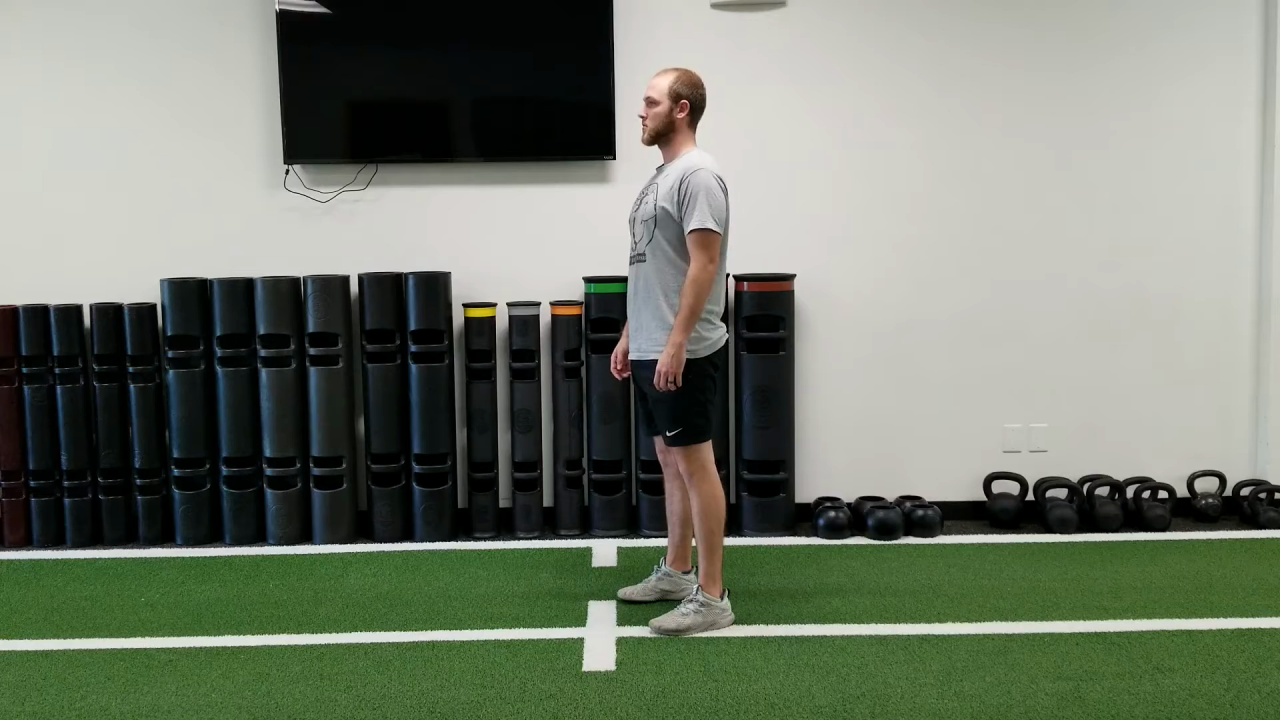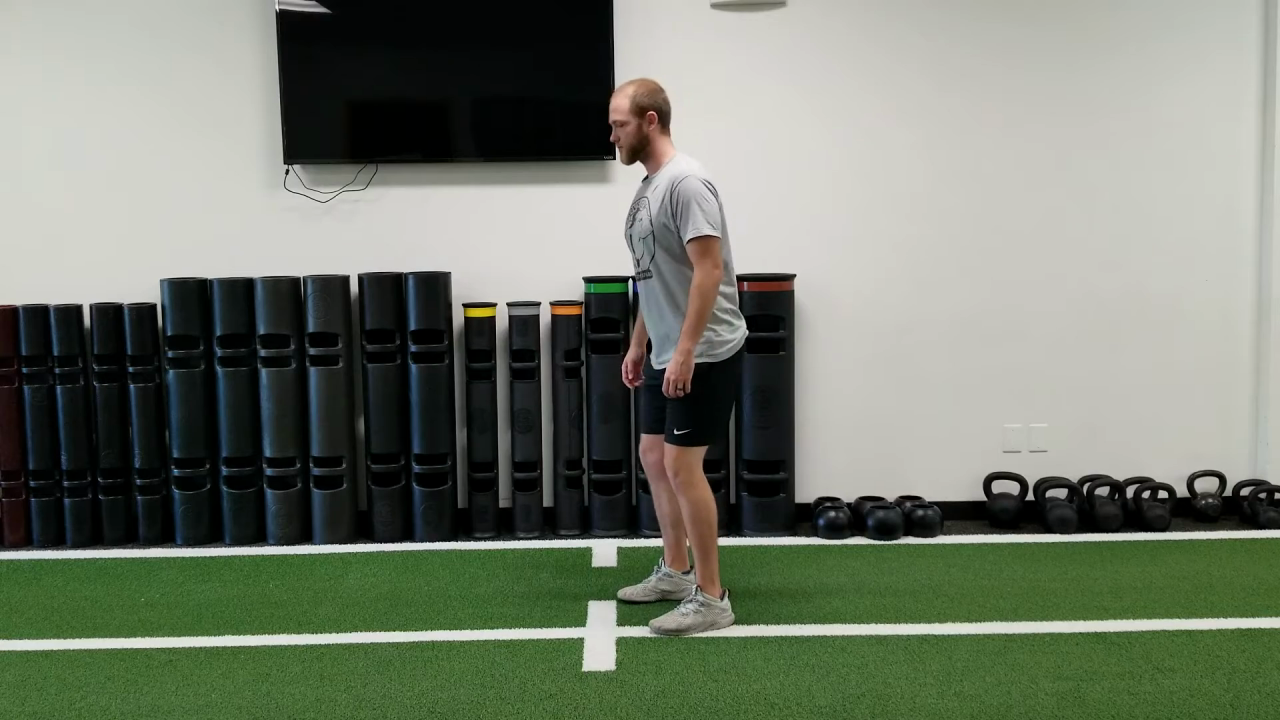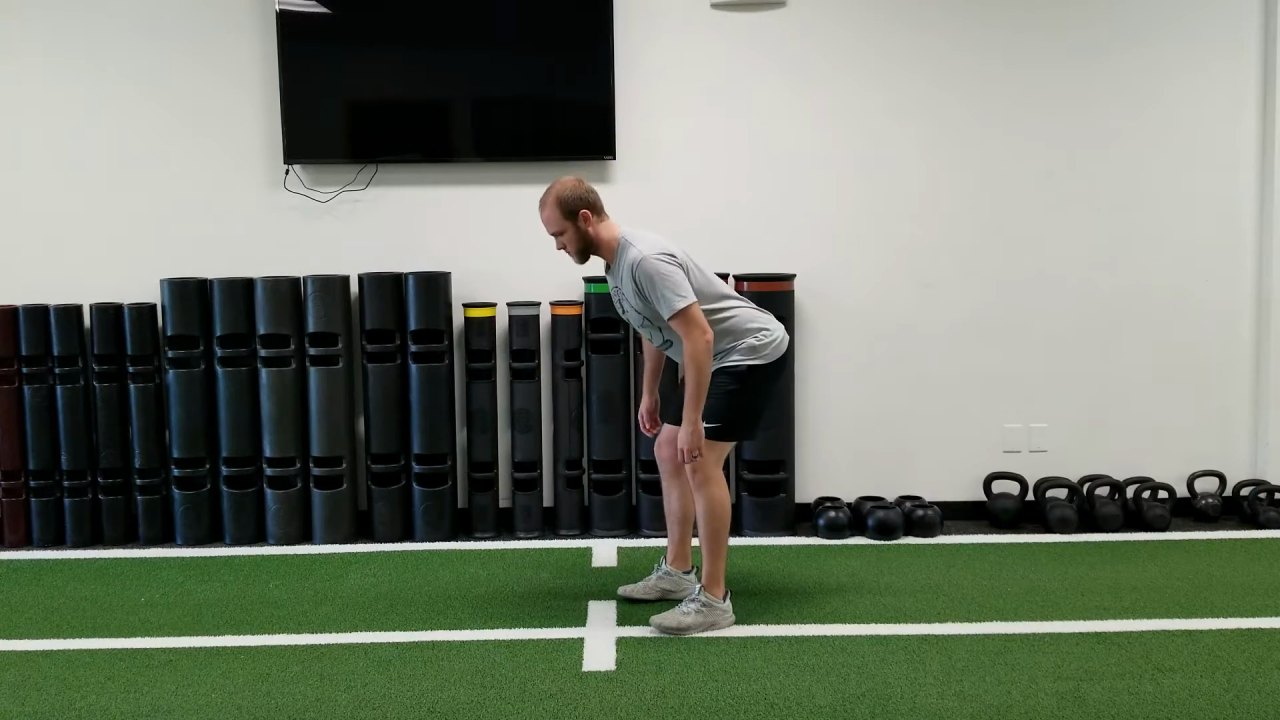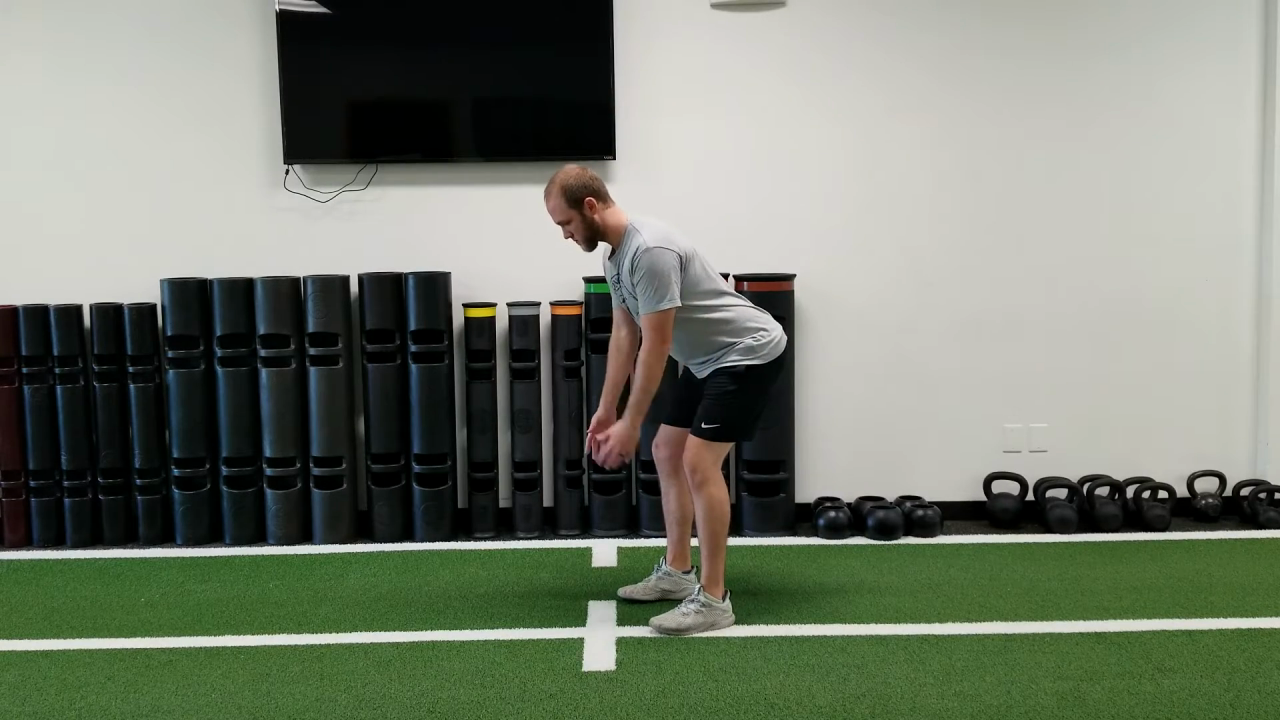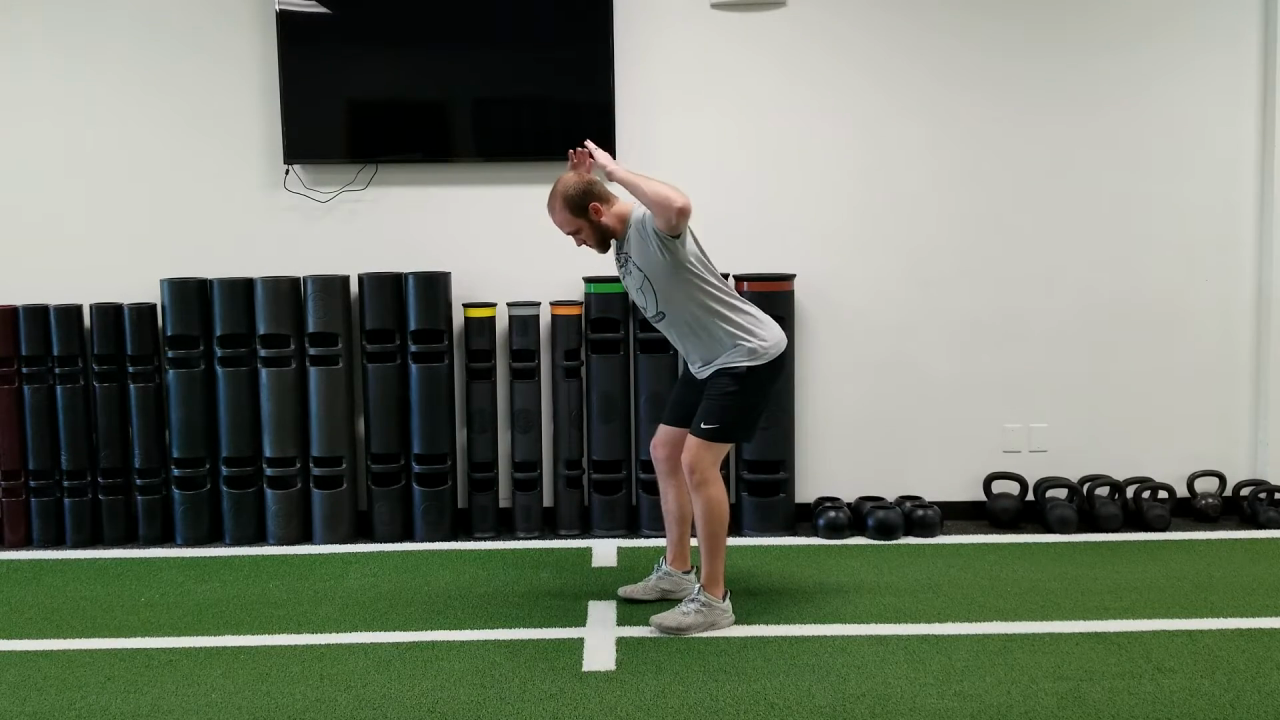
dt=1s
person 1, frame 1
left shoulder: (697, 174)
right shoulder: (663, 176)
left elbow: (703, 265)
left wrist: (676, 344)
right wrist: (629, 337)
left hip: (682, 353)
right hip: (651, 351)
left knee: (694, 466)
right knee: (670, 464)
left ankle: (711, 596)
right ankle: (675, 571)
person 1, frame 2
left shoulder: (685, 182)
right shoulder: (650, 186)
left elbow: (708, 270)
left wrist: (686, 351)
right wrist: (637, 345)
left hip: (702, 355)
right hip: (665, 354)
left knee: (681, 466)
right knee: (653, 457)
left ankle: (710, 597)
right ankle: (675, 572)
person 1, frame 3
left shoulder: (644, 260)
right shoulder: (618, 262)
left elbow: (699, 337)
right elbow: (655, 329)
left wrist: (692, 421)
right wrist: (651, 394)
left hip: (752, 352)
right hip: (719, 355)
left knee: (699, 462)
right knee: (668, 453)
left ankle: (713, 598)
right ankle: (677, 571)
person 1, frame 4
left shoulder: (650, 250)
right shoulder: (615, 255)
left elbow: (656, 346)
right elbow: (624, 334)
left wrist: (630, 423)
right wrist: (605, 409)
left hip: (749, 352)
right hip: (710, 357)
left knee: (699, 463)
right knee: (667, 452)
left ankle: (712, 598)
right ankle: (676, 571)
person 1, frame 5
left shoulder: (649, 223)
right shoulder: (624, 235)
left elbow: (678, 206)
left wrist: (616, 171)
right wrist: (584, 179)
left hip: (748, 355)
right hip: (708, 358)
left knee: (697, 463)
right knee: (664, 453)
left ankle: (712, 597)
right ankle: (677, 571)
